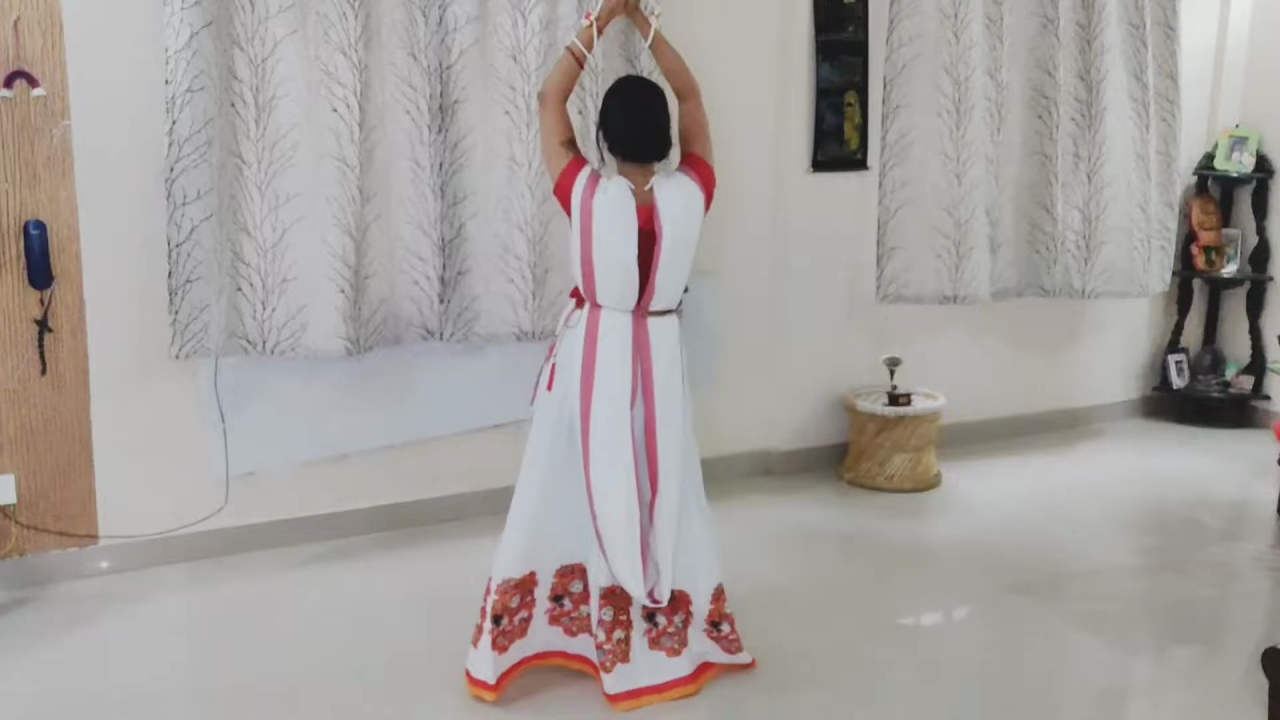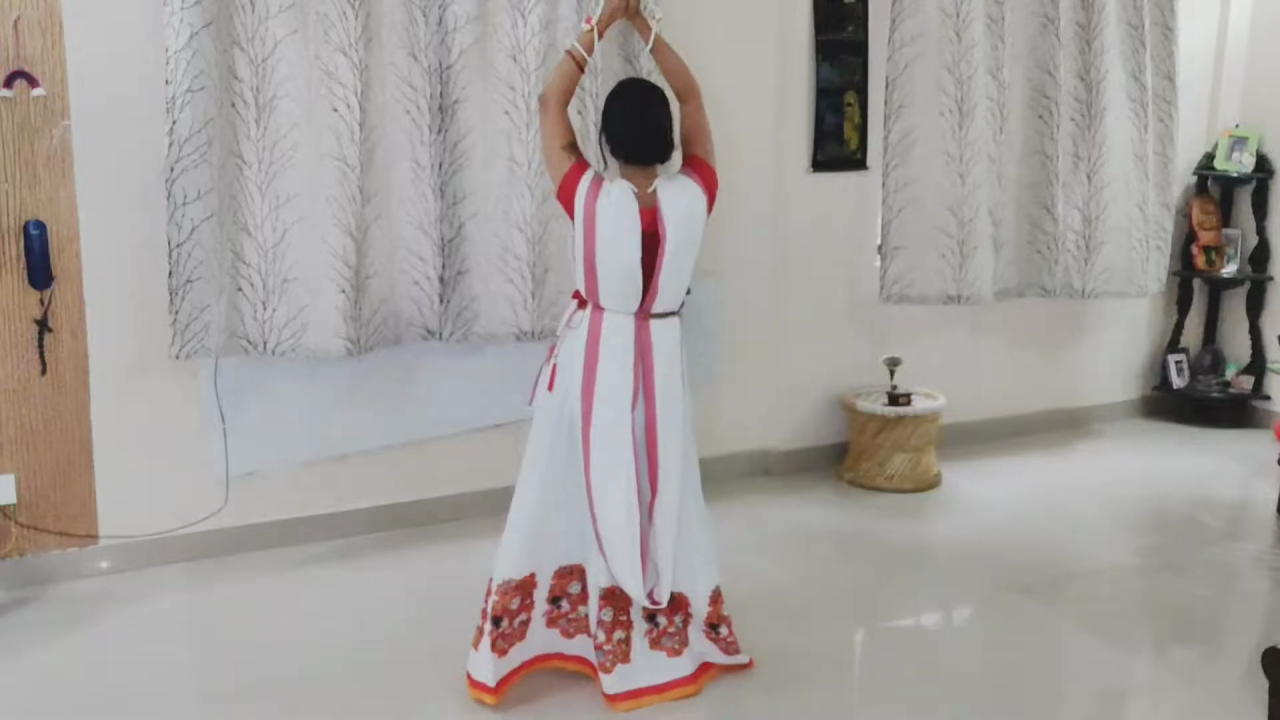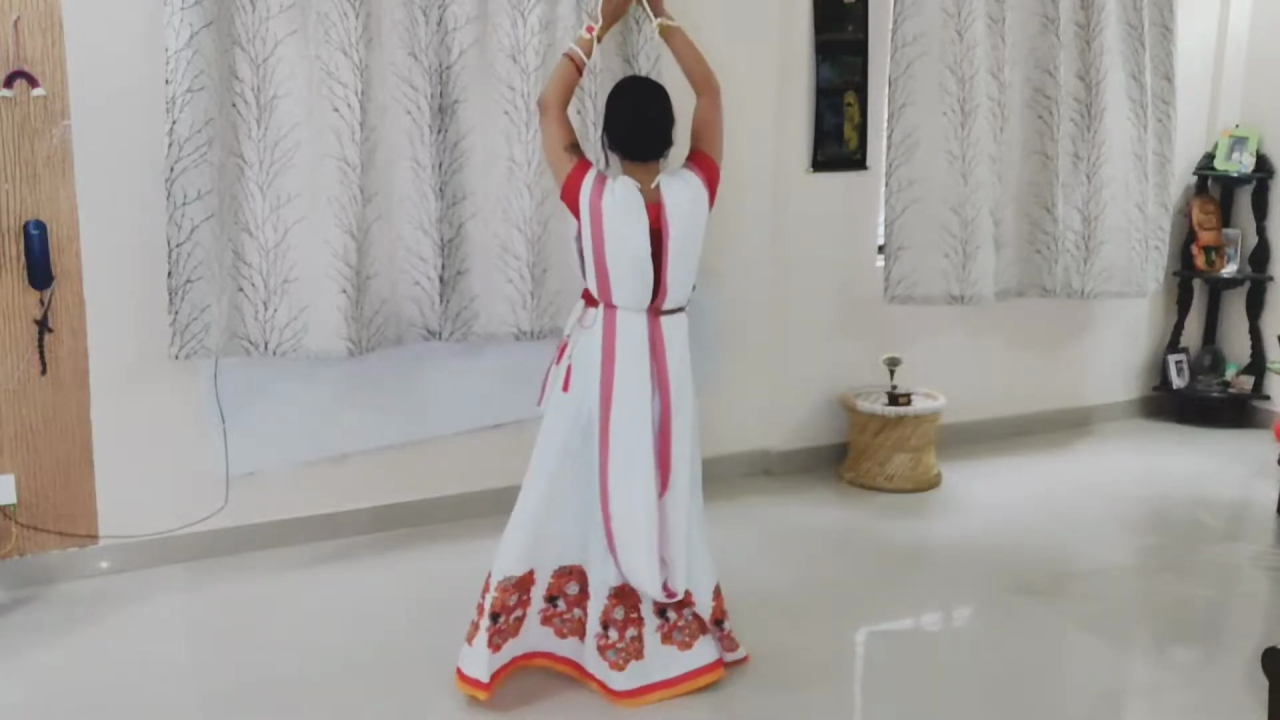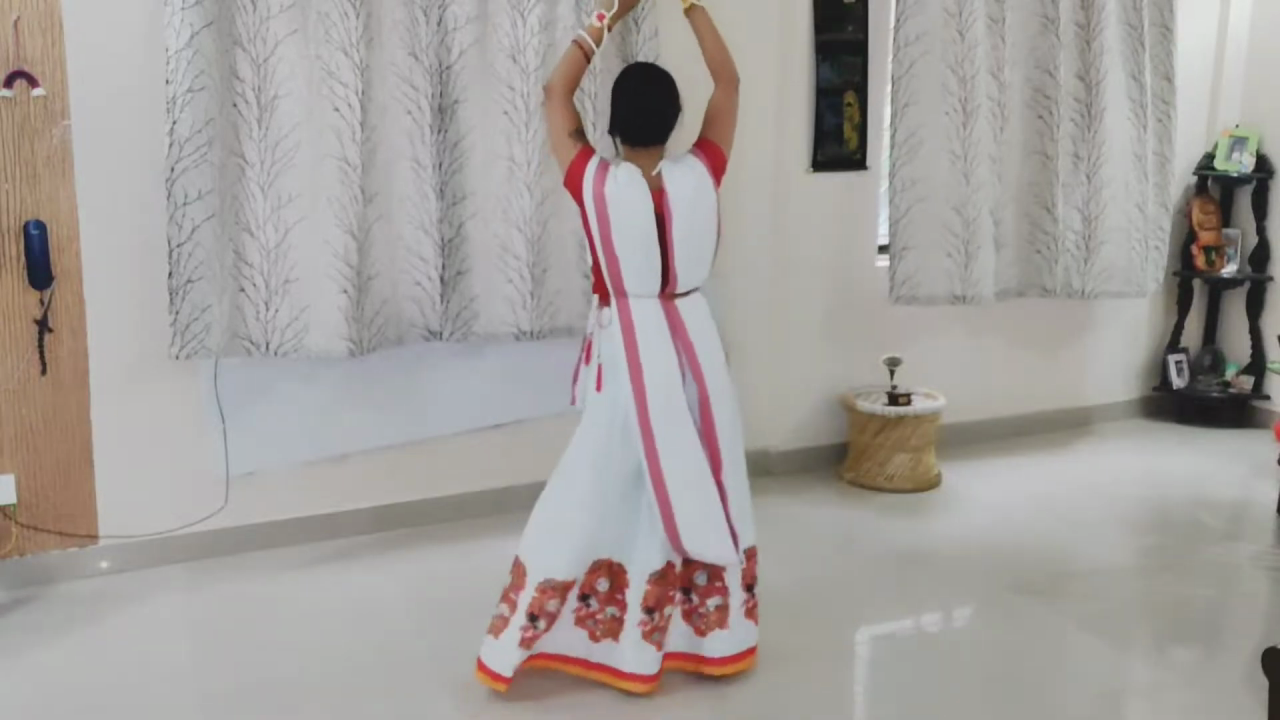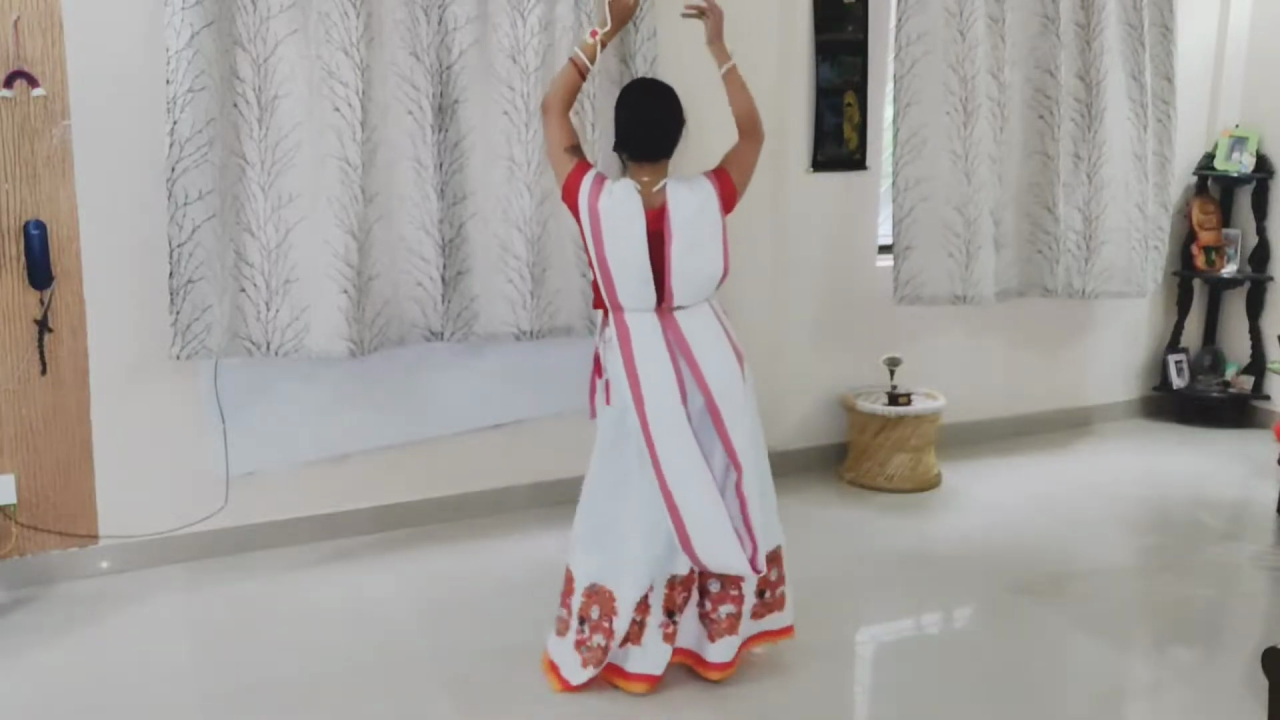
dt=0.3s
person 1, frame 1
left shoulder: (585, 194)
right shoulder: (690, 194)
left elbow: (550, 100)
right elbow: (690, 97)
left hip: (590, 359)
right hip: (656, 360)
left knee: (572, 502)
right knee: (660, 501)
left ankle: (508, 649)
right ankle: (671, 645)
person 1, frame 2
left shoulder: (589, 198)
right shoulder: (693, 196)
left elbow: (550, 104)
right elbow: (693, 99)
left hip: (590, 360)
right hip: (658, 362)
left knee: (568, 507)
right knee: (659, 504)
left ankle: (511, 653)
right ankle: (670, 647)
person 1, frame 3
left shoulder: (593, 196)
right shoulder: (695, 192)
left elbow: (550, 105)
right elbow: (709, 92)
left hip: (600, 362)
right hip: (666, 360)
left knee: (569, 506)
right knee: (662, 504)
left ankle: (501, 650)
right ankle: (681, 644)
person 1, frame 4
left shoulder: (596, 184)
right shoulder: (699, 177)
left elbow: (555, 95)
right elbow: (728, 84)
left hip: (628, 352)
right hip: (691, 346)
left knee: (592, 498)
right knee: (701, 491)
right ankle: (713, 636)
person 1, frame 5
left shoulder: (593, 197)
right shoulder: (705, 197)
left elbow: (552, 109)
right elbow: (753, 136)
left hip: (636, 366)
right hip: (705, 361)
left knee: (628, 513)
right knee: (724, 496)
left ankle: (625, 651)
right ankle: (717, 641)
